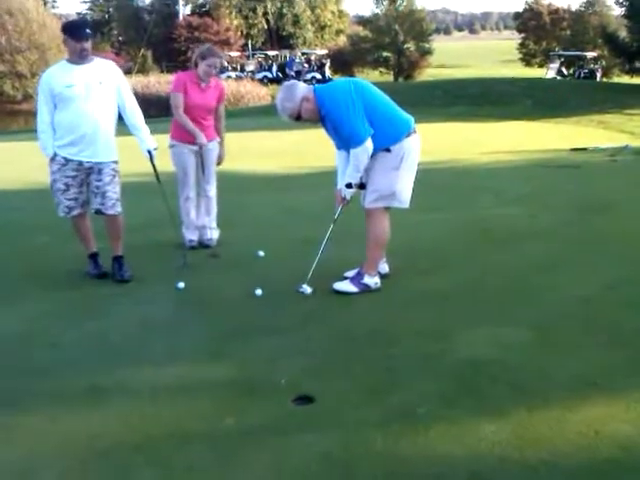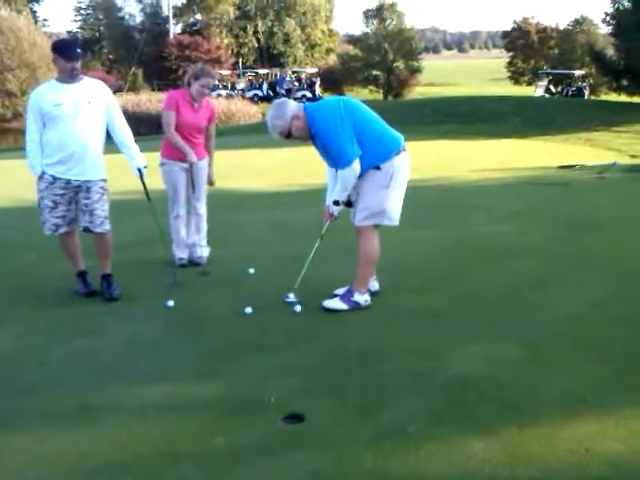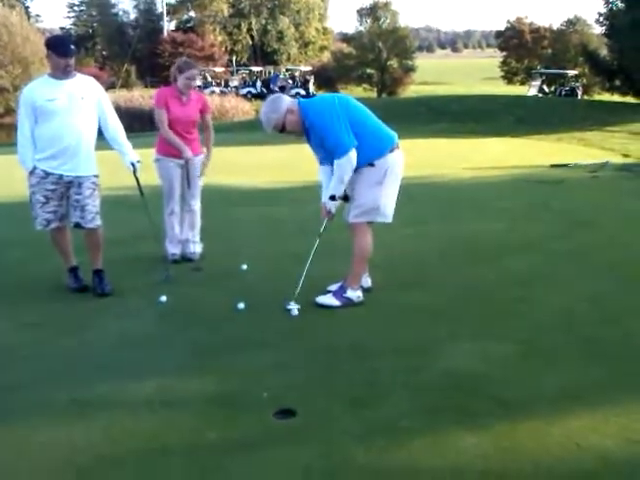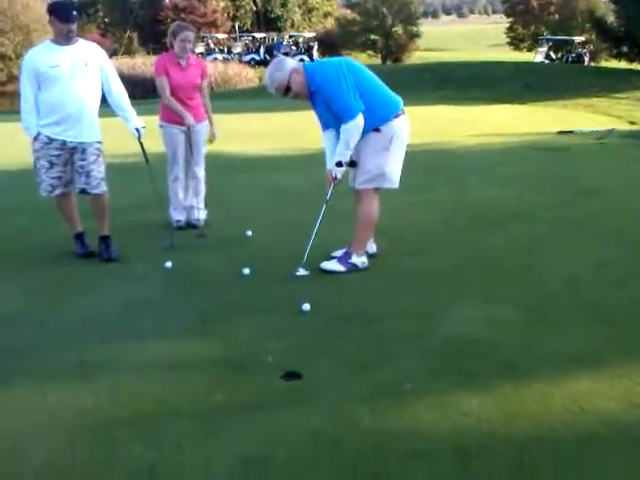
dt=0.4s
person 1, frame 1
left shoulder: (109, 69)
right shoulder: (51, 77)
left elbow: (130, 108)
right elbow: (45, 119)
left wrist: (146, 140)
right wrist: (49, 152)
left hip: (104, 155)
right hip: (67, 157)
left knee: (112, 209)
right knee: (76, 211)
left ankle: (118, 259)
right ankle: (93, 257)
person 1, frame 2
left shoulder: (99, 89)
right shoulder: (40, 96)
left elbow: (119, 127)
right elbow: (33, 137)
left wrist: (136, 158)
right wrist: (38, 171)
left hip: (92, 174)
right hip: (55, 175)
left knee: (100, 227)
right knee: (64, 228)
left ankle: (107, 277)
right ankle: (81, 275)
person 1, frame 3
left shoulder: (91, 86)
right shoulder: (32, 91)
left elbow: (110, 123)
right elbow: (25, 133)
left wrist: (128, 153)
right wrist: (29, 166)
left hip: (84, 170)
right hip: (46, 171)
left knee: (92, 223)
right knee: (56, 223)
left ankle: (98, 273)
right ankle: (72, 271)
person 1, frame 4
left shoulder: (94, 51)
right shoulder: (34, 57)
left elbow: (114, 88)
right elbow: (28, 99)
left wrist: (132, 119)
right wrist: (32, 132)
left hip: (88, 135)
right hip: (51, 137)
left knee: (98, 189)
right knee: (61, 190)
left ankle: (104, 238)
right ankle: (78, 236)
person 2, frame 1
left shoulder: (336, 99)
right shoulder: (326, 105)
left elbow: (362, 145)
right elbow: (344, 146)
left wrist: (350, 184)
right wrist: (341, 185)
left hip: (397, 144)
right hip: (384, 146)
left knee: (376, 208)
right knee: (374, 206)
left ankle: (369, 276)
right ankle: (378, 263)
person 2, frame 2
left shoulder: (326, 117)
right shoulder: (317, 121)
left elbow: (349, 166)
right elbow: (335, 163)
left wrist: (337, 201)
right wrist: (330, 201)
left hip: (386, 162)
right hip: (375, 164)
left knee: (366, 226)
right knee: (364, 224)
left ankle: (359, 293)
right ankle: (368, 281)
person 2, frame 3
left shoulder: (321, 112)
right shoulder: (311, 120)
left elbow: (346, 157)
right elbow: (326, 161)
left wrist: (334, 196)
right wrist: (326, 198)
left hip: (380, 160)
right hip: (368, 162)
left knee: (360, 222)
right knee: (357, 221)
left ankle: (352, 290)
right ankle: (360, 277)
person 2, frame 4
left shoulder: (328, 75)
right shoulder: (315, 88)
left elbow: (354, 121)
right elbow: (329, 127)
left wrist: (340, 162)
right wrist: (331, 165)
left hip: (386, 126)
right hip: (371, 129)
left knee: (366, 189)
right knee: (361, 188)
left ankle: (356, 255)
right ankle: (365, 244)
person 3, frame 1
left shoulder: (218, 86)
right shoulder: (181, 79)
left elbow: (219, 118)
right elbow: (178, 112)
left wrist: (221, 146)
right wrist: (197, 133)
left hip: (209, 142)
right hip: (183, 143)
left knee: (208, 188)
right knee: (187, 190)
left ankle: (208, 232)
right ankle: (190, 234)
person 3, frame 2
left shoulder: (210, 107)
right shoulder: (174, 97)
left elbow: (210, 139)
right elbow: (169, 131)
left wrist: (210, 167)
right wrist: (188, 152)
left hip: (199, 161)
right hip: (173, 161)
left knee: (198, 206)
right knee: (178, 207)
left ankle: (198, 250)
right ankle: (180, 252)
person 3, frame 3
left shoulder: (200, 99)
right shoulder: (162, 95)
left elbow: (208, 129)
right elbow: (163, 128)
left wrist: (208, 156)
right wrist: (183, 148)
left hip: (195, 156)
right hip: (168, 157)
left knee: (193, 202)
right knee: (172, 202)
left ankle: (192, 245)
right ankle: (173, 247)
person 3, frame 4
left shoulder: (200, 64)
right shoulder: (162, 62)
left elbow: (204, 96)
right elbow: (165, 96)
left wrist: (211, 124)
right wrist: (184, 115)
left hip: (198, 123)
right hip: (172, 124)
left knee: (197, 168)
right knee: (176, 169)
left ankle: (196, 211)
right ankle: (178, 213)
